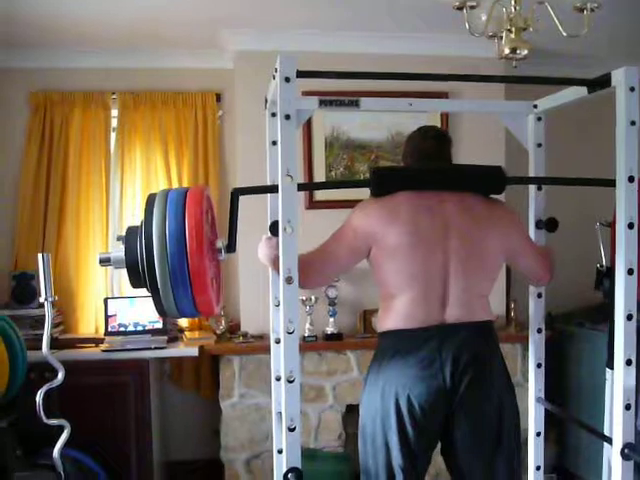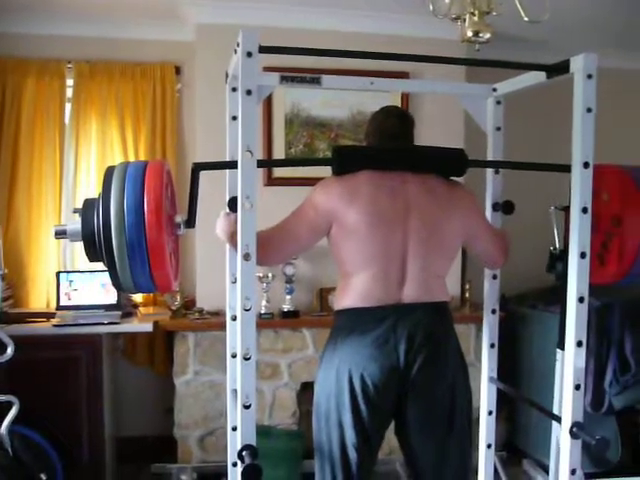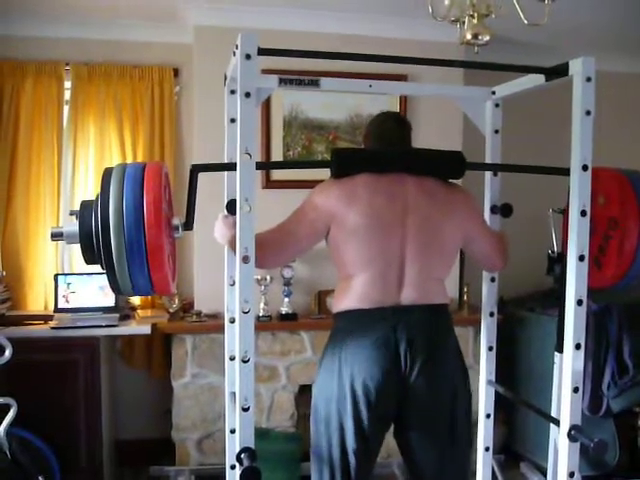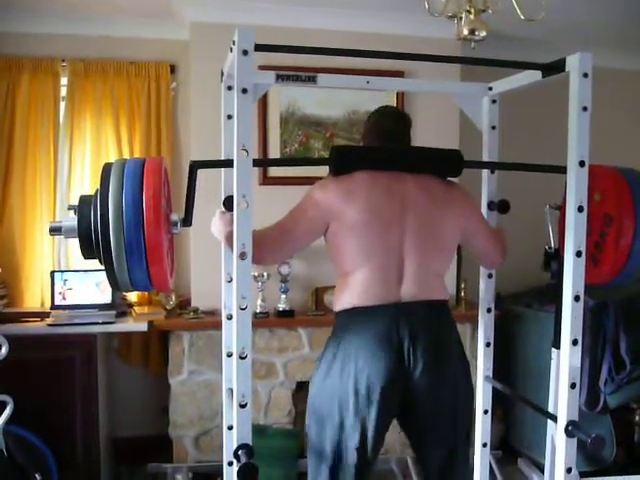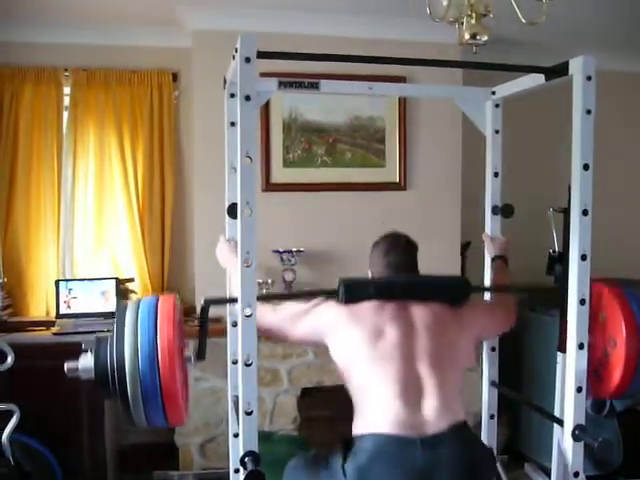
dt=1s
person 1, frame 1
left shoulder: (377, 213)
right shoulder: (495, 213)
left elbow: (309, 273)
right elbow: (542, 273)
left wrist: (271, 255)
right wrist: (545, 243)
left hip: (405, 360)
right hip: (479, 355)
person 1, frame 2
left shoulder: (339, 191)
right shoulder: (454, 195)
left elbow: (269, 250)
right elbow: (496, 256)
left wrist: (230, 232)
right wrist: (500, 225)
left hip: (361, 338)
right hip: (433, 336)
person 1, frame 3
left shoulder: (338, 193)
right shoulder: (453, 197)
left elbow: (267, 253)
right elbow: (496, 259)
left wrist: (228, 234)
right wrist: (501, 227)
left hip: (360, 340)
right hip: (433, 338)
person 1, frame 4
left shoulder: (337, 191)
right shoulder: (451, 195)
left elbow: (265, 249)
right elbow: (495, 256)
left wrist: (226, 231)
right wrist: (496, 226)
left hip: (362, 339)
right hip: (435, 336)
person 1, frame 5
left shoulder: (340, 315)
right shoulder: (457, 316)
left elbow: (262, 316)
right elbow: (505, 315)
left wrist: (232, 263)
right wrist: (499, 259)
